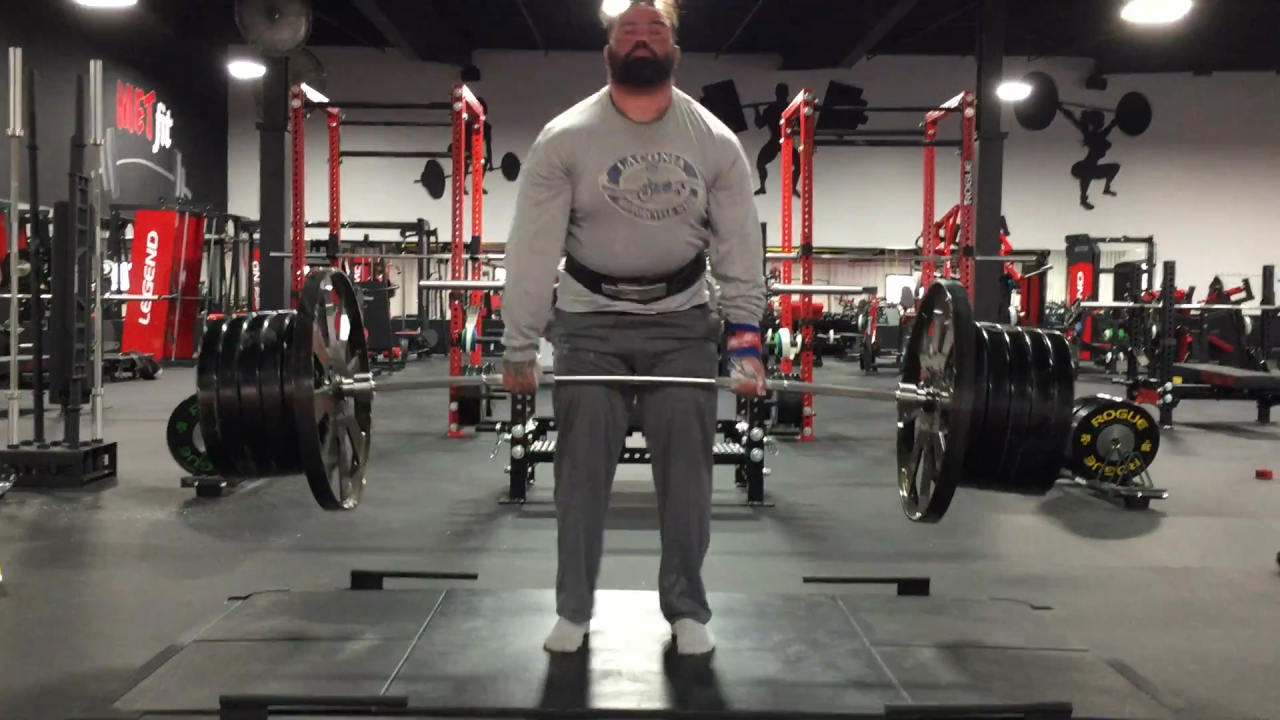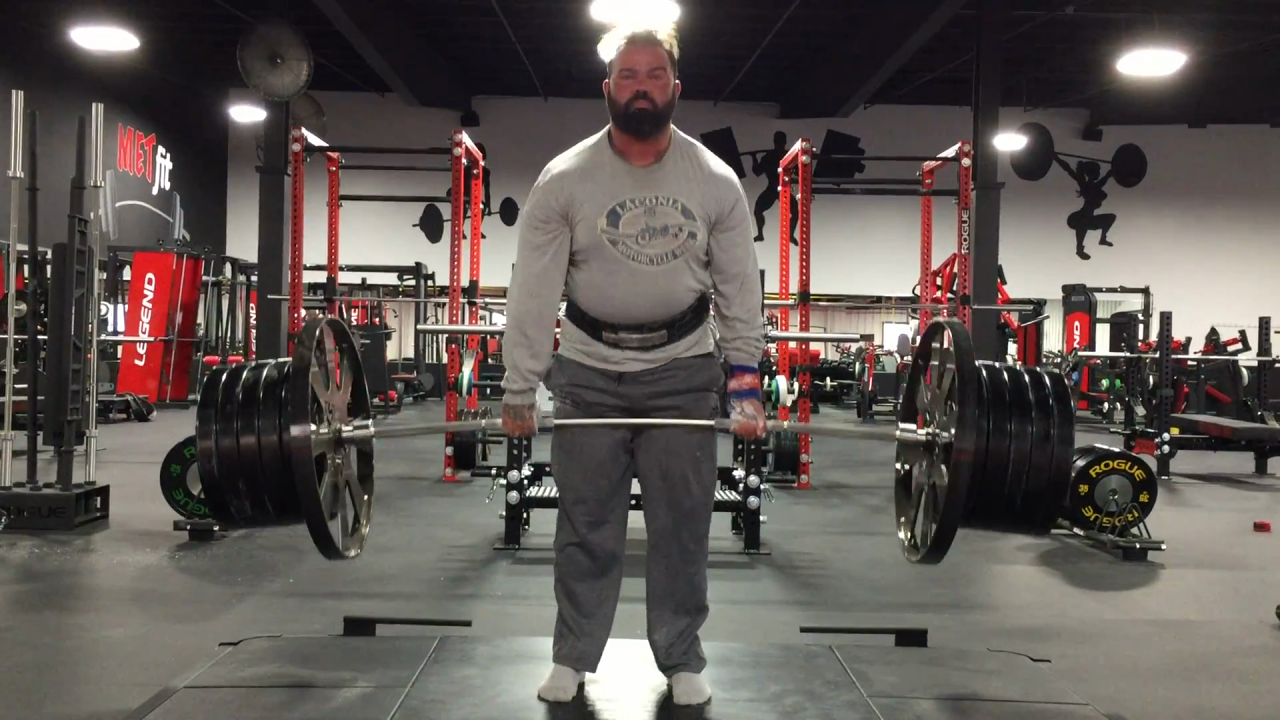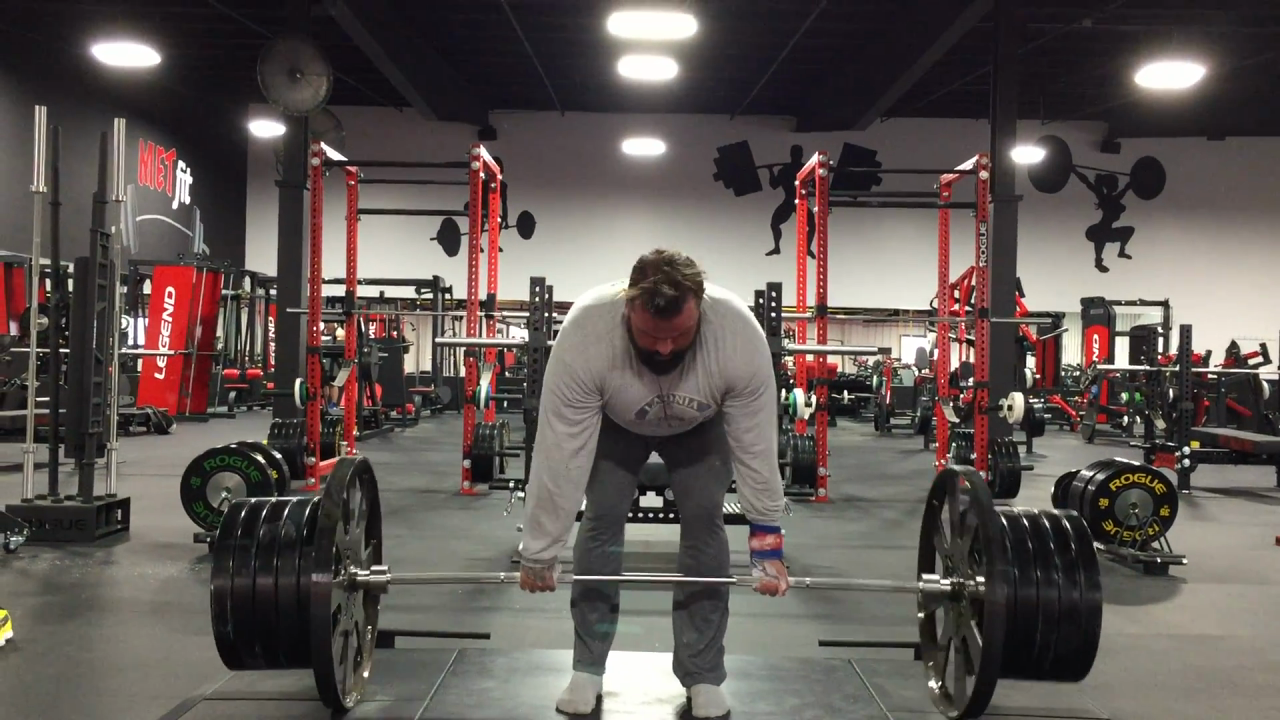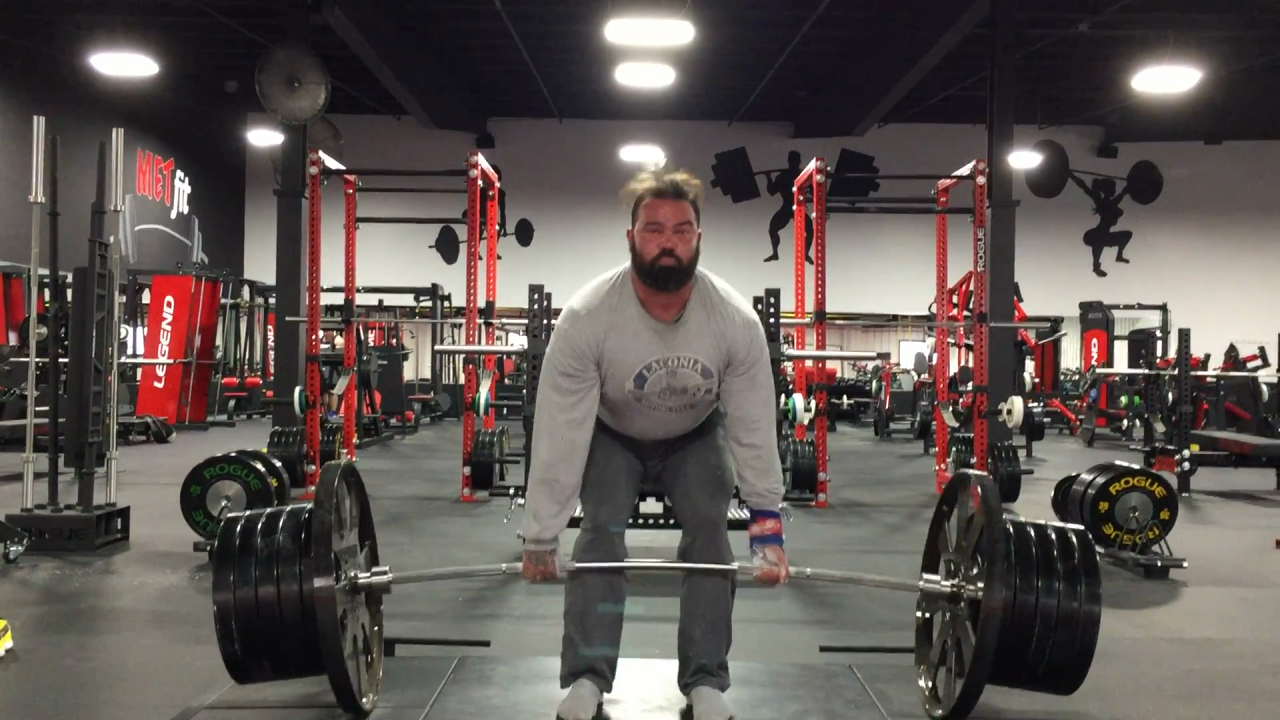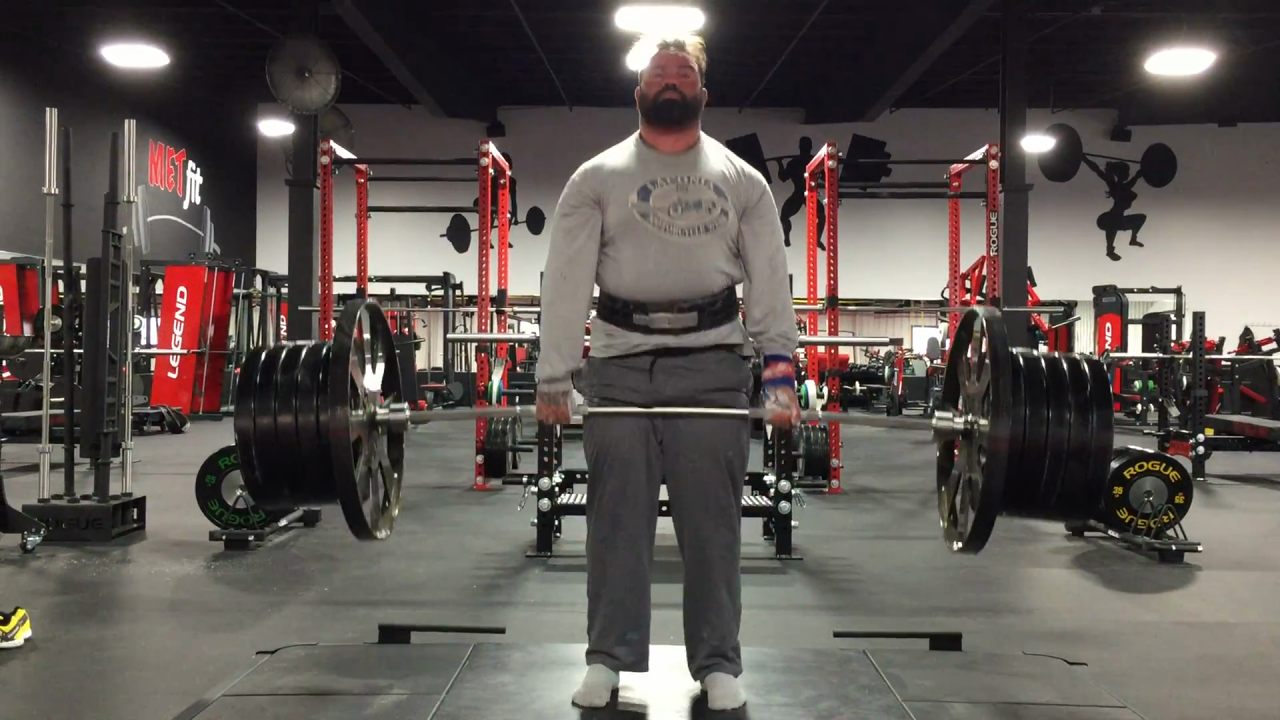
dt=1s
person 1, frame 1
left shoulder: (714, 141)
right shoulder: (565, 139)
left elbow: (738, 249)
right elbow: (534, 248)
left wrist: (745, 344)
right wrist: (519, 349)
left hip: (681, 321)
right hip: (590, 320)
left knee: (685, 467)
right knee: (582, 465)
left ankle: (686, 611)
right ankle: (572, 610)
person 1, frame 2
left shoulder: (716, 181)
right shoulder: (564, 179)
left elbow: (739, 290)
right elbow: (533, 292)
left wrist: (745, 384)
right wrist: (519, 392)
left hip: (684, 371)
right hip: (589, 371)
left knee: (682, 519)
right knee: (587, 519)
left ankle: (681, 660)
right ankle: (572, 658)
person 1, frame 3
left shoulder: (739, 335)
right shoulder: (585, 334)
left elbow: (756, 449)
right elbow: (560, 455)
left wrist: (767, 543)
right wrist: (539, 554)
left hip: (699, 424)
right hip: (613, 421)
left knee: (703, 520)
right knee: (601, 517)
left ankle: (703, 675)
right ankle: (587, 667)
person 1, frame 4
left shoulder: (735, 319)
right shoulder: (587, 316)
left elbow: (754, 429)
right elbow: (560, 434)
left wrist: (767, 526)
right wrist: (541, 537)
left hip: (695, 437)
right hip: (611, 437)
left knee: (708, 532)
right knee: (600, 531)
right ankle: (587, 675)
person 1, frame 5
left shoulder: (741, 179)
right shoulder: (597, 177)
left elbow: (768, 281)
right elbow: (567, 282)
left wrist: (779, 372)
right wrist: (553, 379)
left hip: (714, 362)
right hip: (620, 361)
left knee: (711, 516)
right knee: (617, 513)
left ankle: (717, 664)
right ankle: (608, 659)
